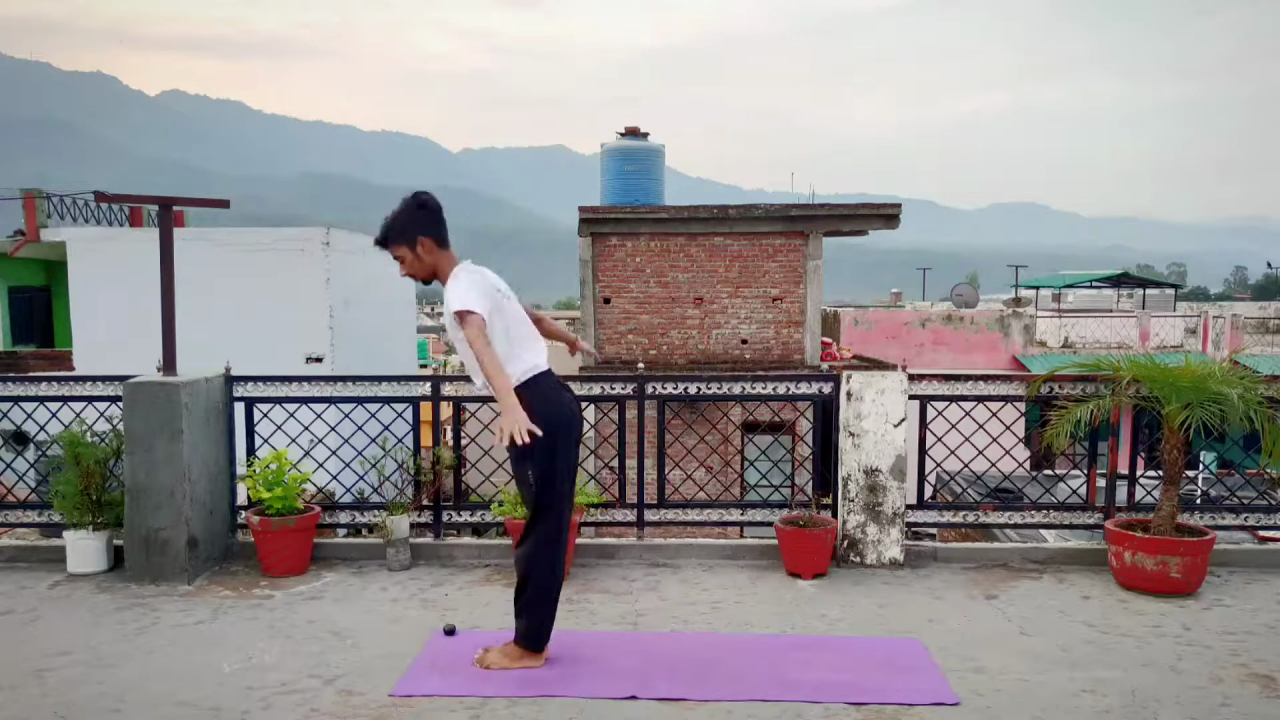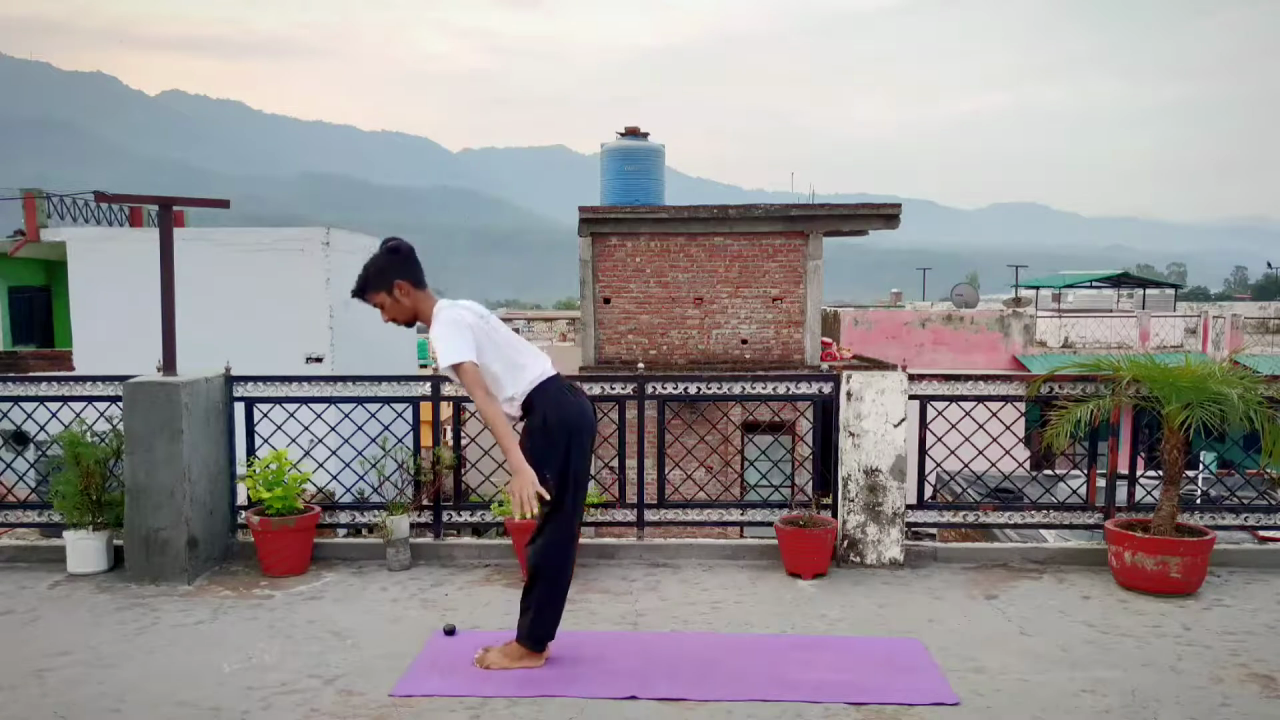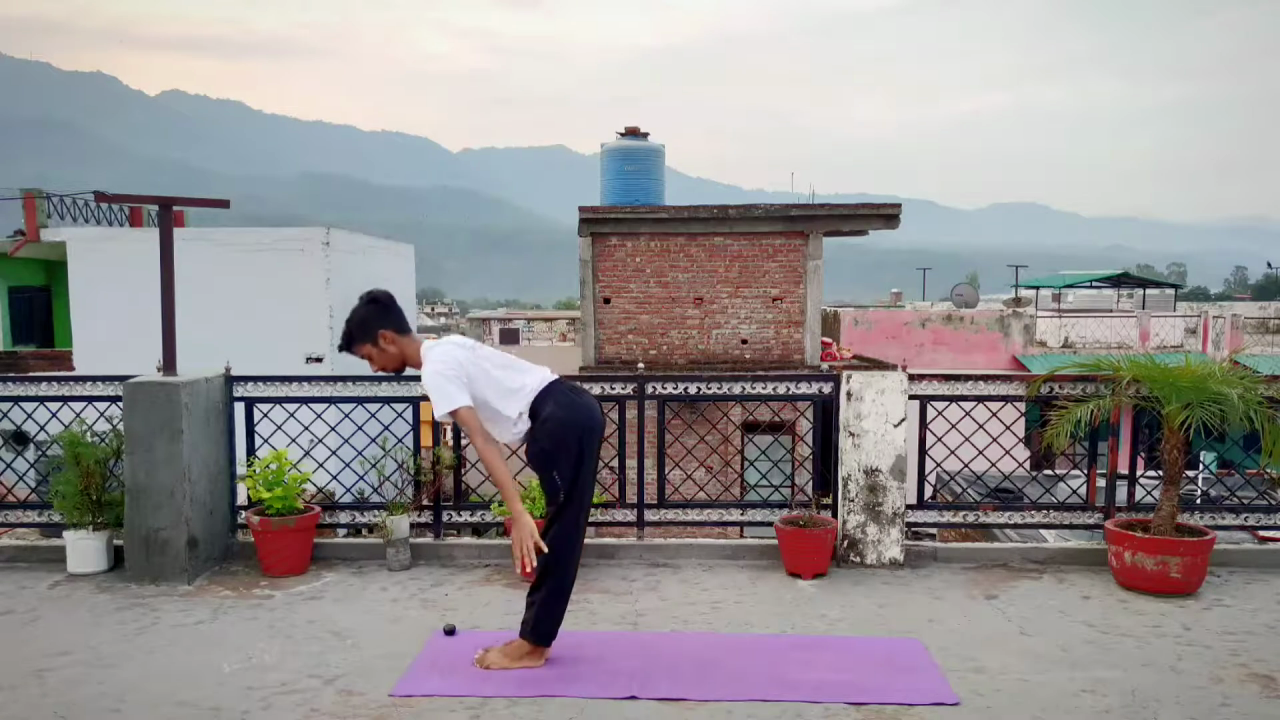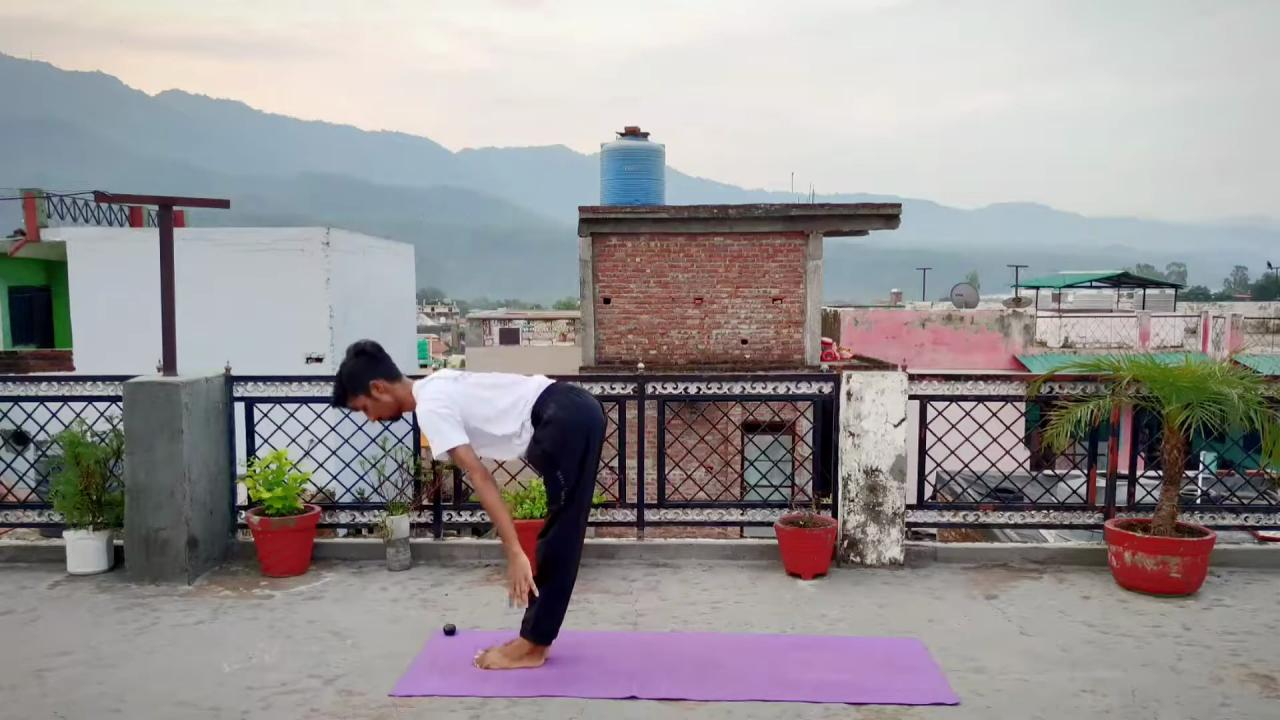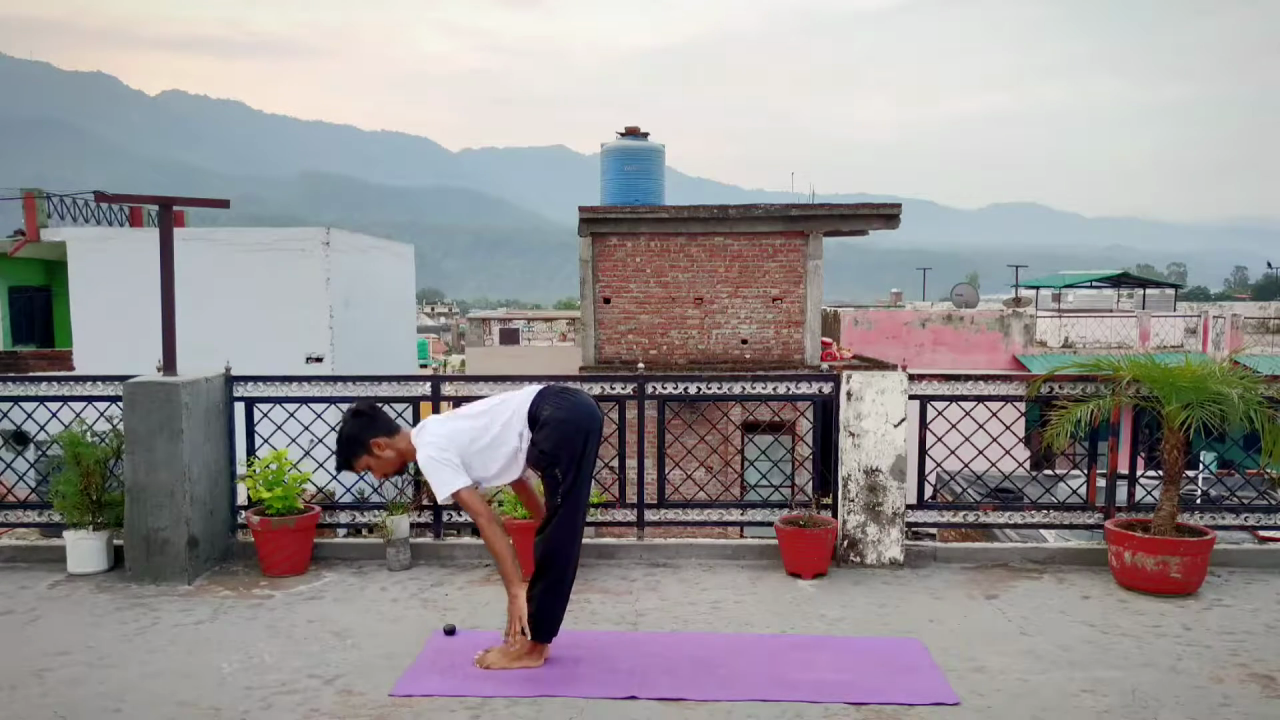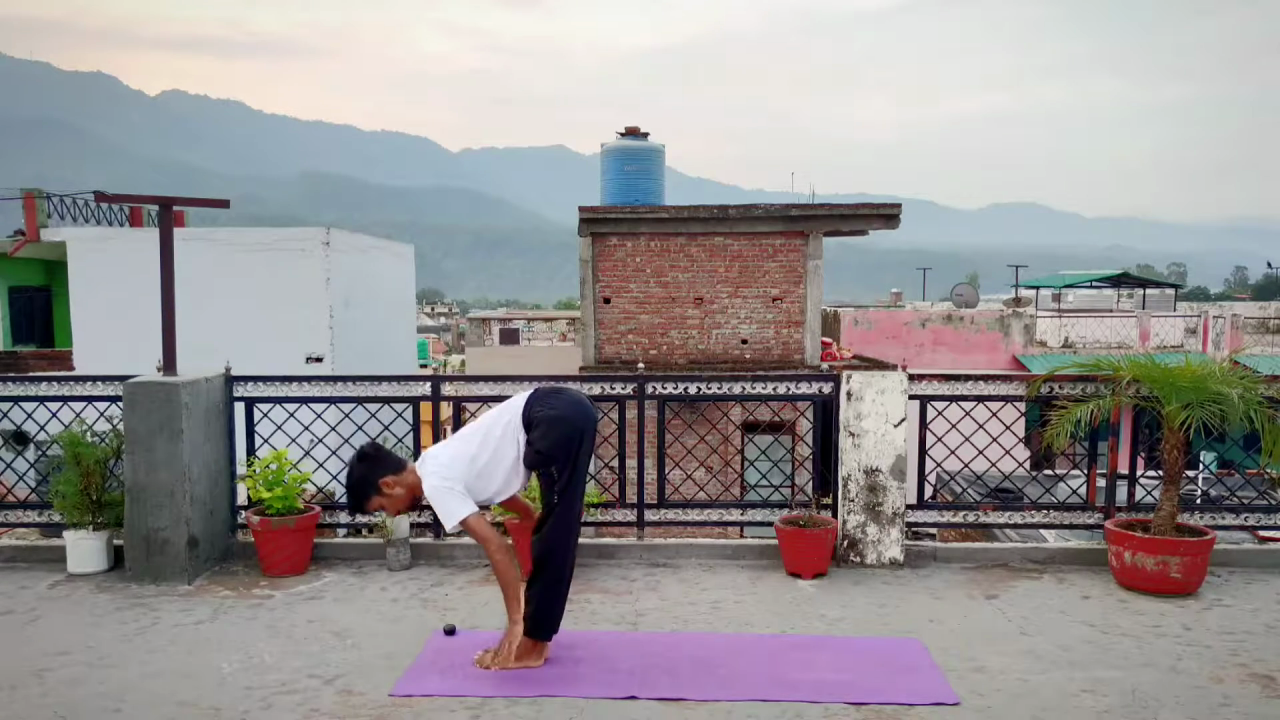
dt=0.1s
person 1, frame 1
left shoulder: (462, 288)
right shoulder: (481, 278)
left elbow: (484, 346)
right elbow: (535, 318)
left wrist: (510, 401)
right wrist: (572, 341)
left hip: (539, 406)
right hip: (545, 401)
left knee: (544, 529)
right knee: (544, 526)
left ankle: (529, 646)
right ankle: (531, 637)
person 1, frame 2
left shoulder: (445, 328)
right shoulder: (458, 311)
left elbow: (486, 398)
left wrist: (518, 465)
left hip: (554, 417)
right hip: (563, 409)
left knee: (549, 533)
right knee: (553, 532)
left ankle: (530, 647)
right ankle: (532, 639)
person 1, frame 3
left shoulder: (438, 368)
right shoulder: (446, 350)
left elbow: (483, 442)
left wrist: (518, 512)
left hip: (566, 419)
right hip: (573, 410)
left knee: (557, 539)
right knee: (556, 537)
left ankle: (533, 644)
right ankle: (535, 637)
person 1, frame 4
left shoulder: (431, 408)
right shoulder: (437, 390)
left elbow: (482, 481)
left wrist: (516, 554)
left hip: (567, 422)
right hip: (576, 413)
left knee: (560, 534)
right knee: (560, 531)
left ankle: (533, 644)
right ankle: (536, 635)
person 1, frame 5
left shoulder: (430, 450)
right shoulder: (436, 432)
left elbow: (485, 520)
right elbow: (514, 474)
left wrist: (516, 590)
right wrist: (543, 510)
left hip: (562, 420)
right hip: (571, 411)
left knee: (556, 535)
right knee: (556, 533)
left ankle: (532, 645)
right ankle: (534, 638)
person 1, frame 6
left shoulder: (435, 482)
right shoulder: (438, 468)
left elbow: (497, 548)
right elbow: (517, 504)
left wrist: (515, 622)
left hip: (559, 419)
right hip: (564, 410)
left knee: (553, 534)
right knee: (553, 532)
left ankle: (532, 646)
right ankle: (536, 638)
